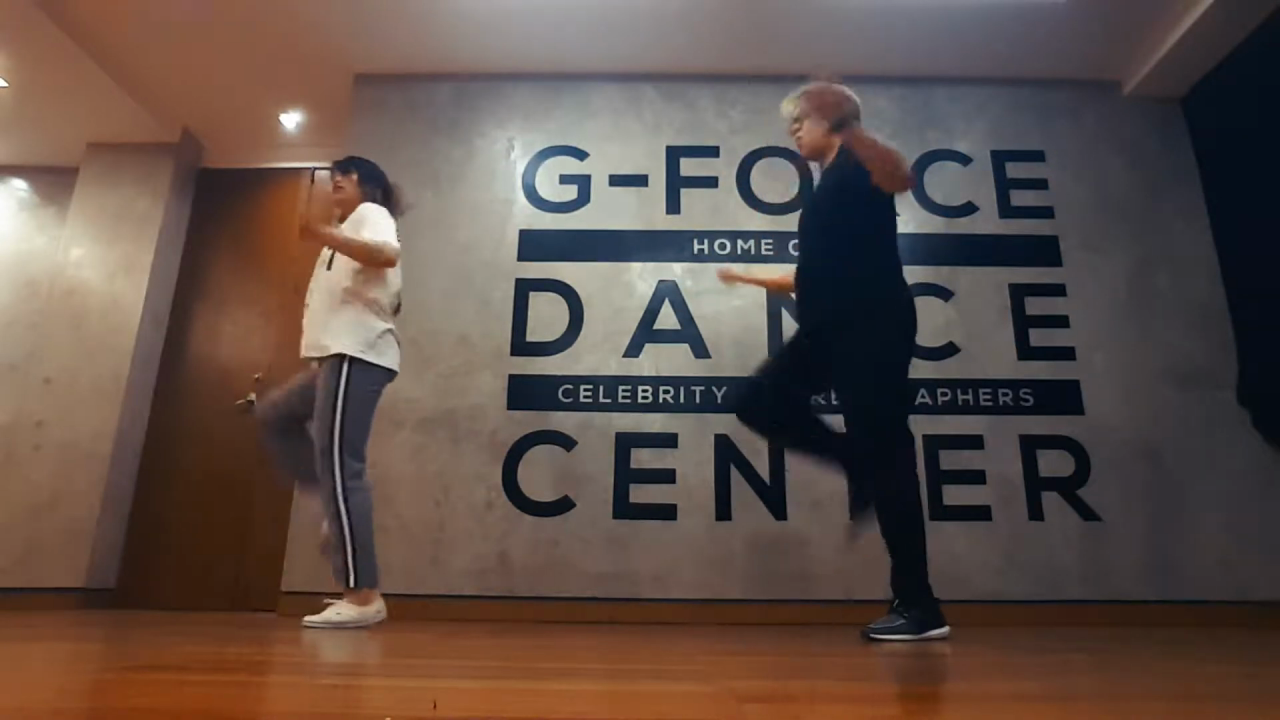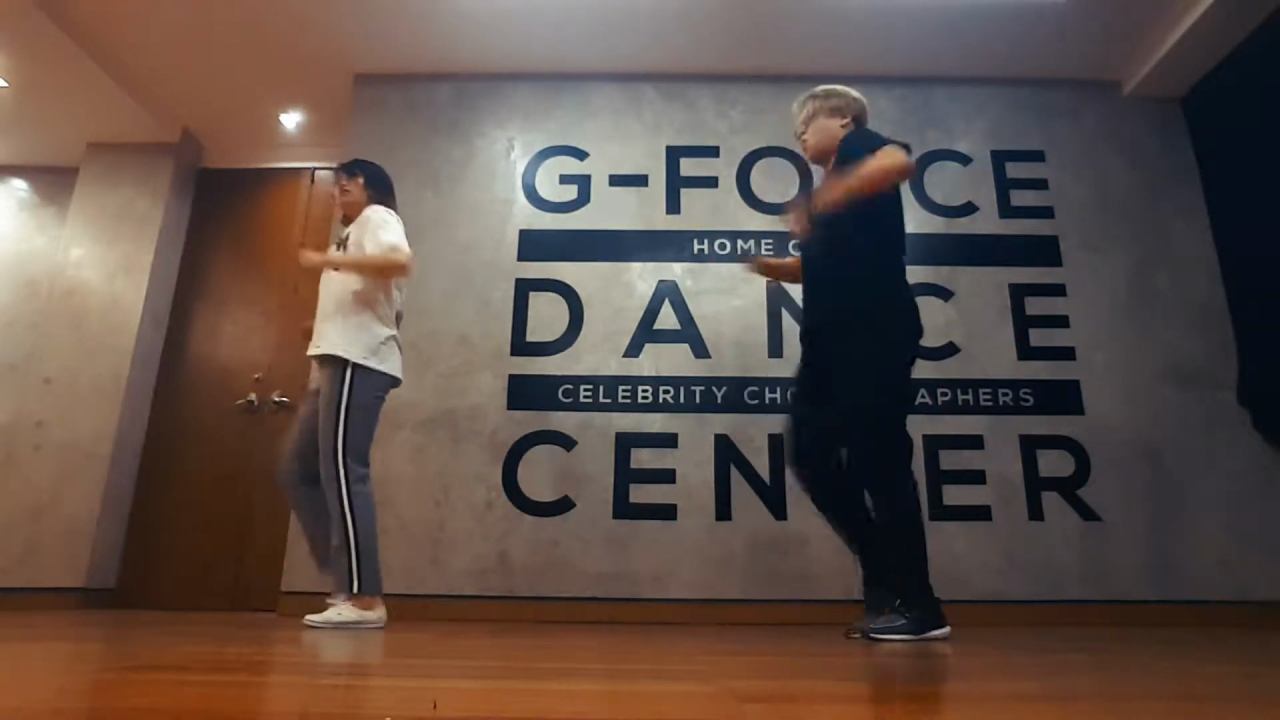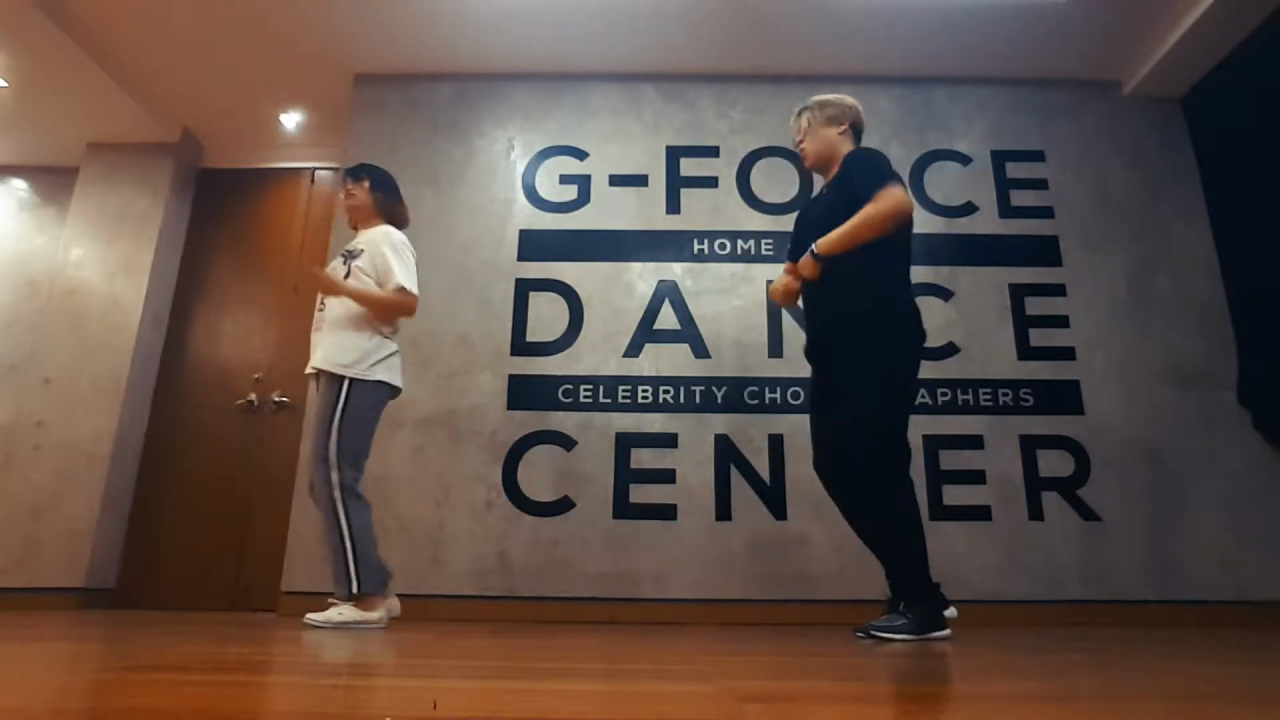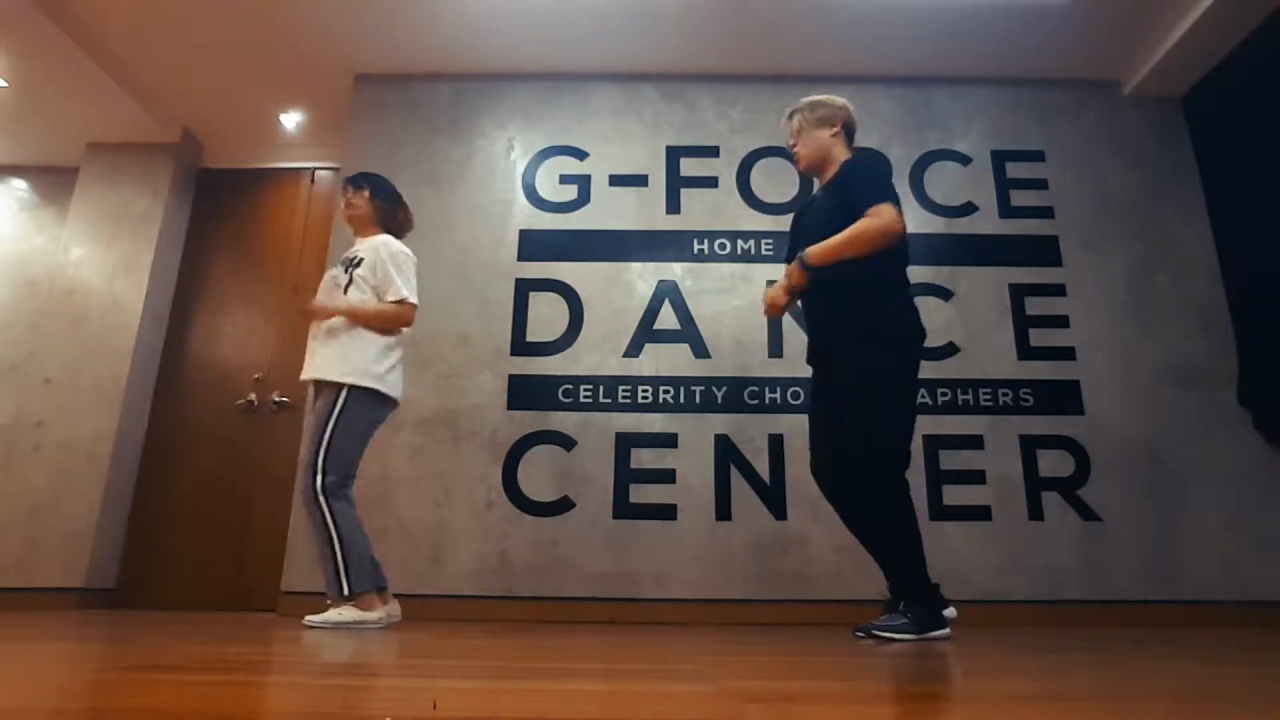
dt=0.1s
person 1, frame 1
left shoulder: (857, 162)
right shoulder: (826, 186)
left elbow: (900, 177)
left wrist: (850, 131)
right wrist: (760, 280)
left hip: (874, 324)
right hip: (824, 328)
left knee: (883, 452)
right knee: (758, 402)
left ankle: (919, 608)
right ankle: (860, 459)
person 1, frame 2
left shoulder: (861, 152)
right shoulder: (829, 192)
left elbow: (898, 163)
left wrist: (820, 203)
right wrist: (781, 268)
left hip: (876, 328)
right hip: (827, 332)
left knee: (880, 459)
right knee: (810, 456)
left ankle: (919, 605)
right ankle: (885, 585)
person 1, frame 3
left shoulder: (863, 163)
right shoulder: (815, 206)
left elbow: (898, 206)
right elbow: (808, 273)
left wrist: (818, 251)
right wrist: (789, 282)
left hip: (879, 339)
right hip: (831, 346)
left knee: (879, 465)
right knee: (836, 467)
left ankle: (922, 605)
right ankle: (913, 595)
person 1, frame 4
left shoulder: (863, 167)
right shoulder: (809, 209)
left elbow: (887, 224)
right elbow: (808, 281)
left wrist: (807, 260)
right wrist: (784, 290)
left hip: (879, 342)
right hip: (833, 350)
left knee: (876, 468)
right knee: (832, 469)
left ankle: (921, 603)
right ankle: (913, 596)
person 2, frame 1
left shoulder: (370, 214)
right shoulder: (344, 229)
left elbow: (387, 255)
left wrist: (328, 237)
left hip: (356, 356)
right hip: (335, 354)
left knee: (340, 466)
right knee: (272, 416)
left ankle: (362, 595)
person 2, frame 2
left shoulder: (378, 218)
right shoulder: (353, 232)
left elbow: (399, 261)
left wrist: (329, 260)
left hip: (358, 361)
right hip: (336, 361)
left knee: (342, 471)
right knee: (297, 471)
left ankle: (364, 599)
right ankle: (346, 582)
person 2, frame 3
left shoulder: (387, 238)
right shoulder: (356, 246)
left elbow: (406, 303)
left wrist: (345, 289)
left hip: (361, 374)
right hip: (339, 371)
left knee: (337, 478)
right knee: (334, 483)
left ankle: (365, 598)
right ankle: (375, 593)
person 2, frame 4
left shoulder: (388, 248)
right shoulder: (353, 255)
left elbow: (405, 313)
left wrist: (343, 309)
left hip: (358, 381)
right hip: (336, 380)
left knee: (322, 483)
right knee: (327, 487)
left ankle: (361, 598)
right ankle: (375, 595)
